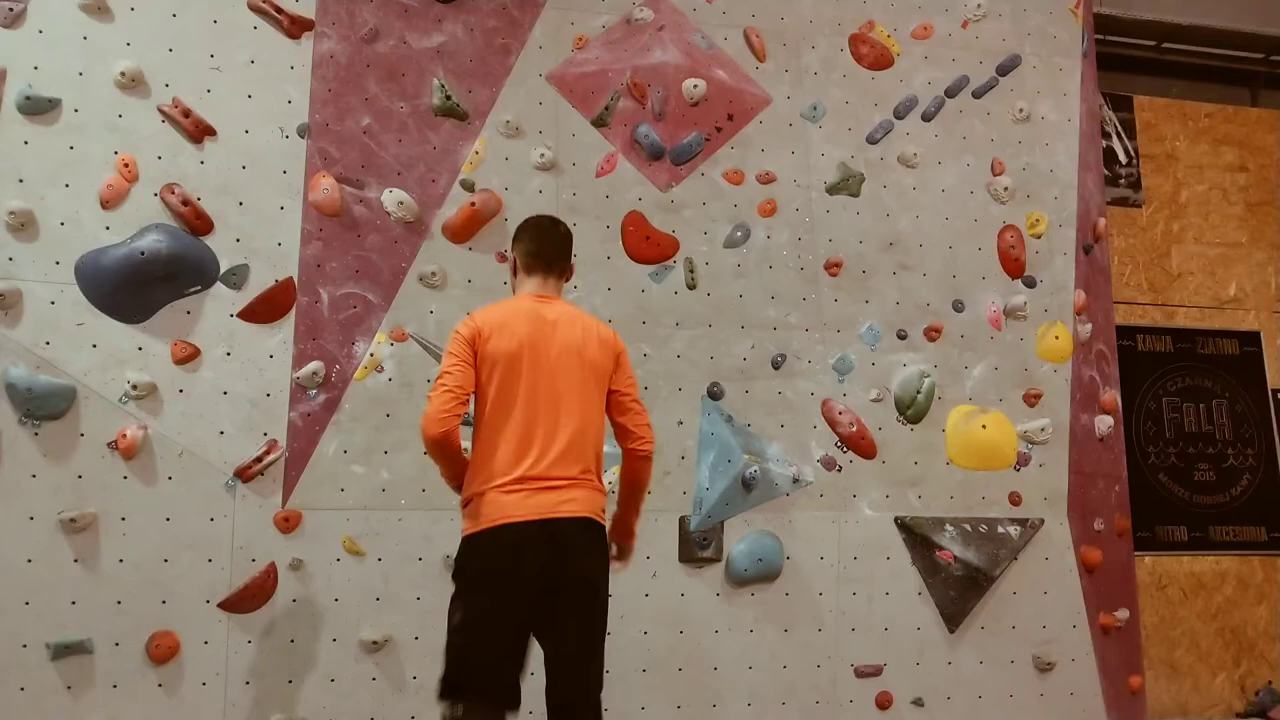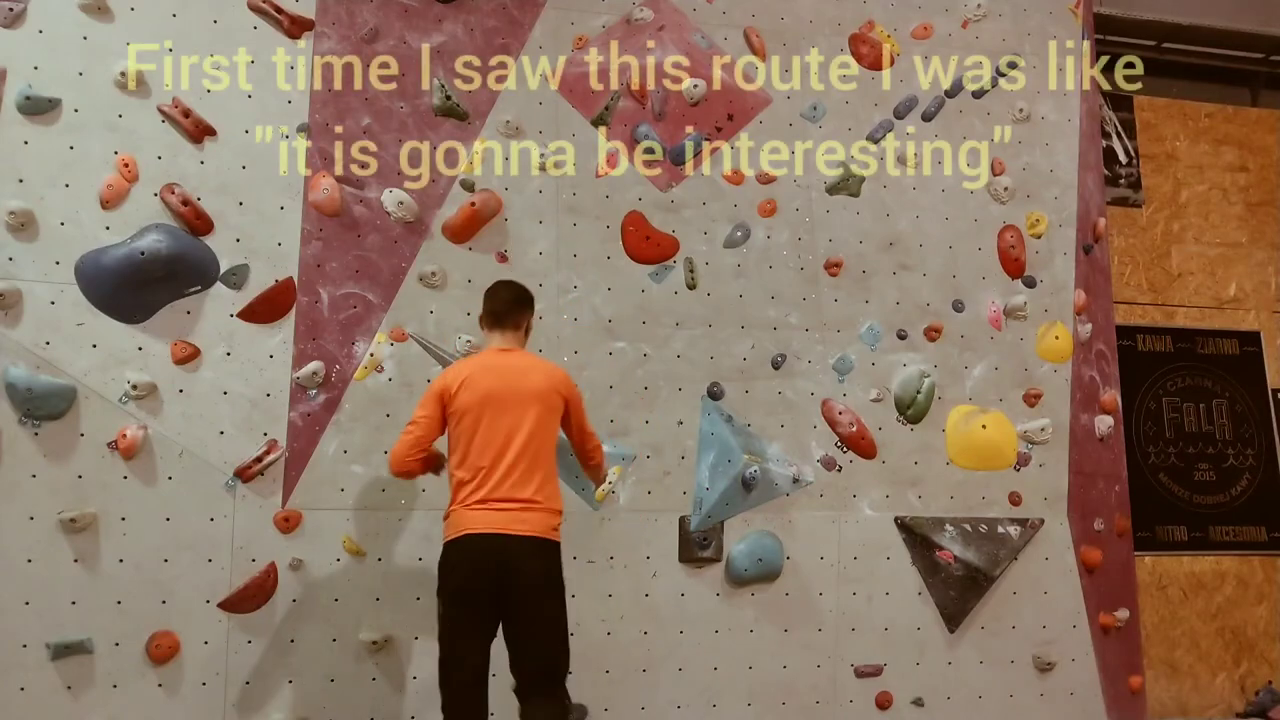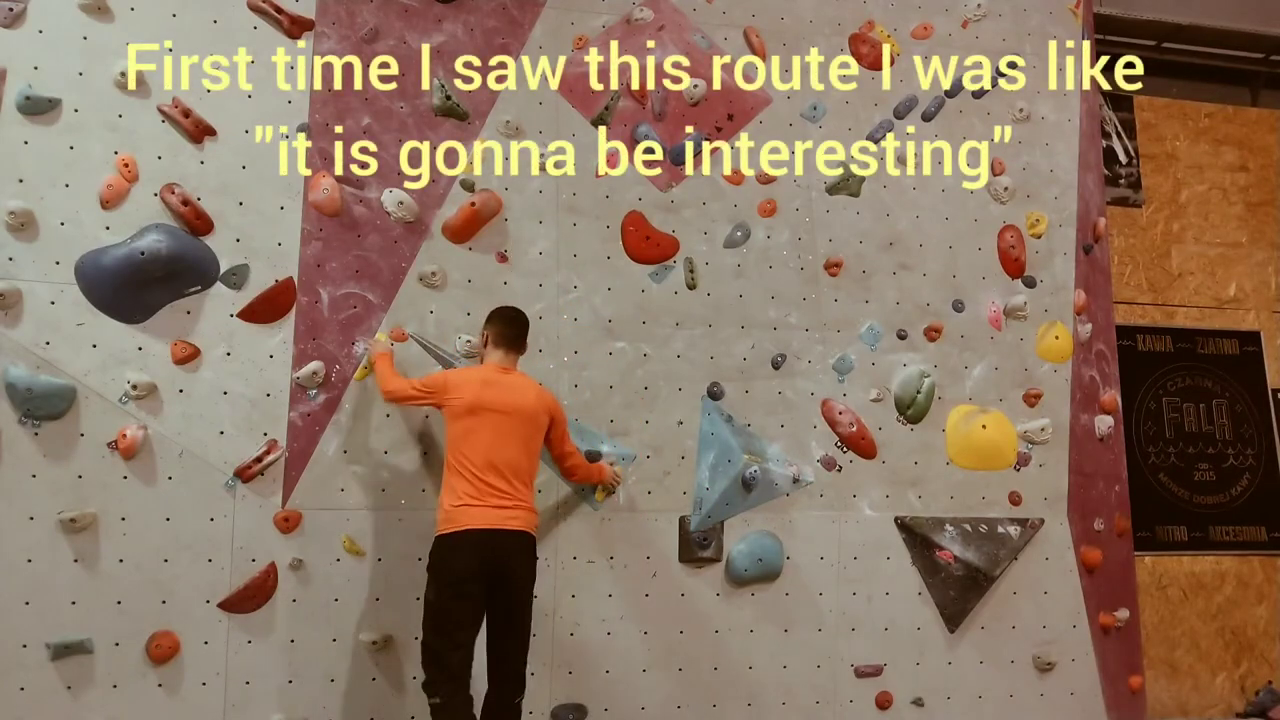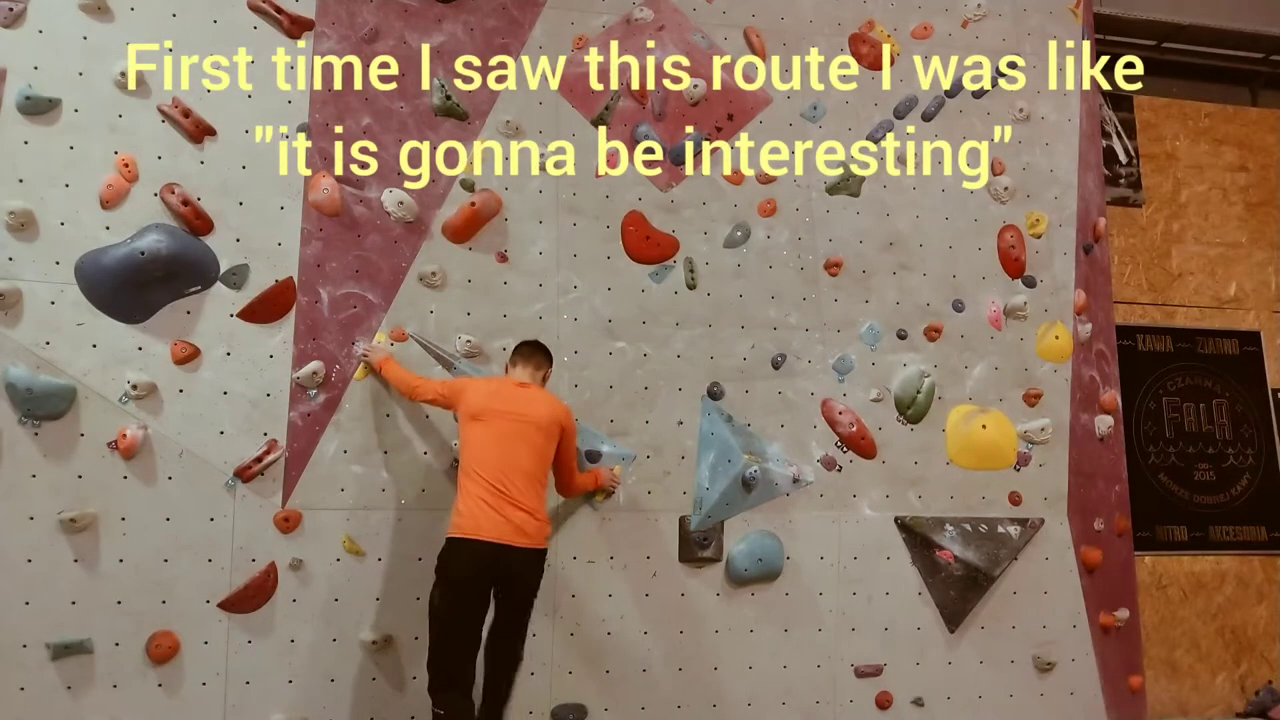
dt=0.7s
person 1, frame 1
left shoulder: (479, 327)
right shoulder: (602, 337)
left elbow: (437, 427)
right elbow: (640, 445)
left wrist: (462, 480)
right wrist: (624, 525)
left hip: (499, 529)
right hip: (579, 531)
person 1, frame 2
left shoulder: (452, 379)
right shoulder: (556, 379)
left elbow: (401, 463)
right elbow: (592, 456)
right wrist: (598, 473)
left hip: (468, 542)
right hip: (535, 543)
person 1, frame 3
left shoulder: (454, 383)
right shoulder: (543, 399)
left elbow: (394, 390)
right elbow: (572, 468)
left wrist: (381, 357)
right wrist: (602, 473)
left hip: (461, 537)
right hip: (517, 540)
left knee: (446, 669)
right knee: (508, 668)
person 1, frame 4
left shoulder: (471, 391)
right shoulder: (558, 412)
left elbow: (415, 388)
right elbow: (567, 485)
left wrist: (383, 362)
right wrist: (597, 478)
left hip: (470, 543)
right hip: (528, 547)
left knee: (450, 670)
right knee: (506, 647)
